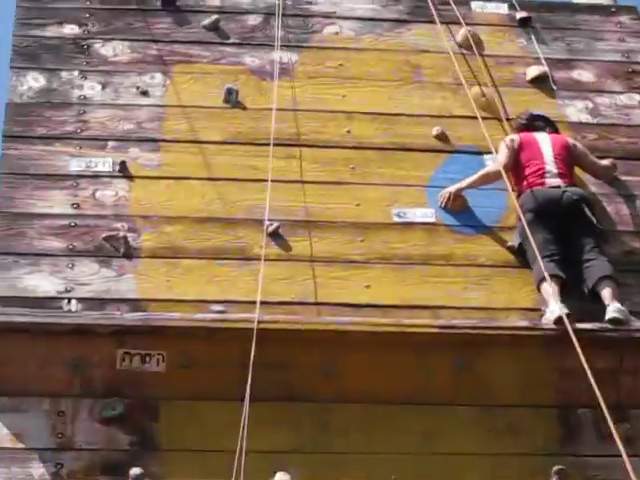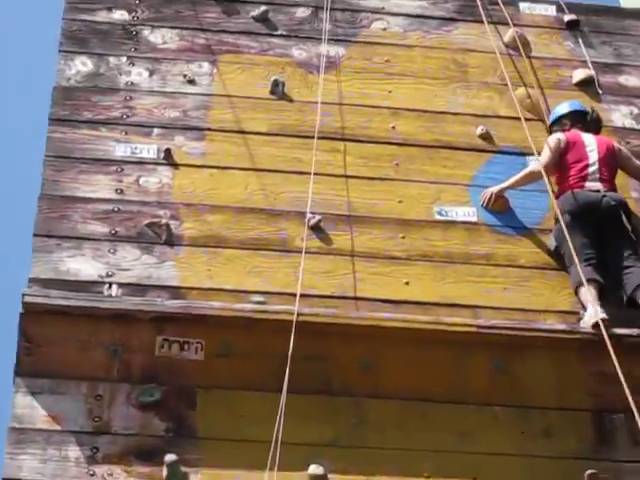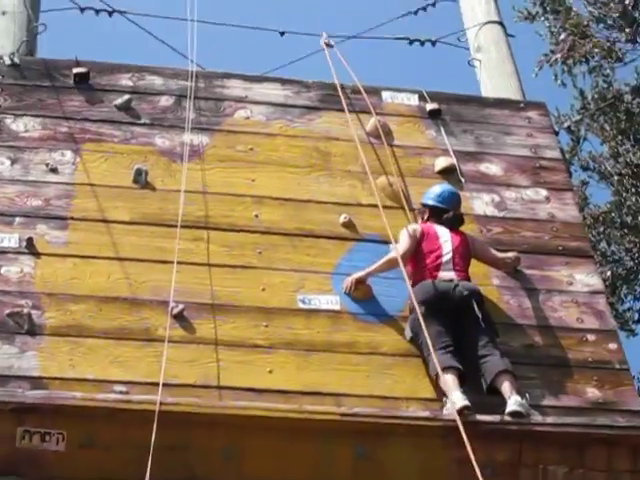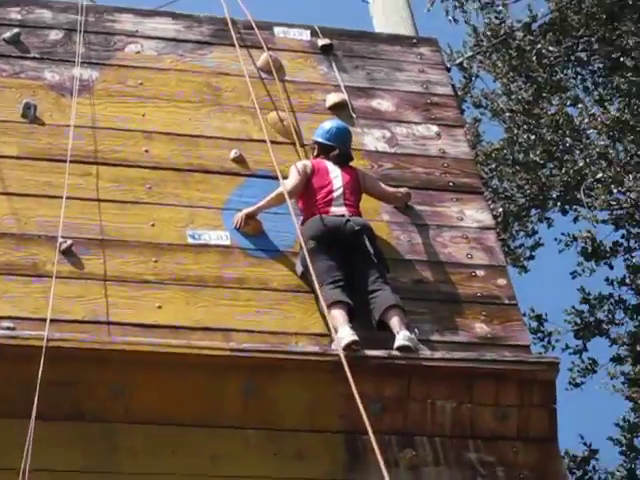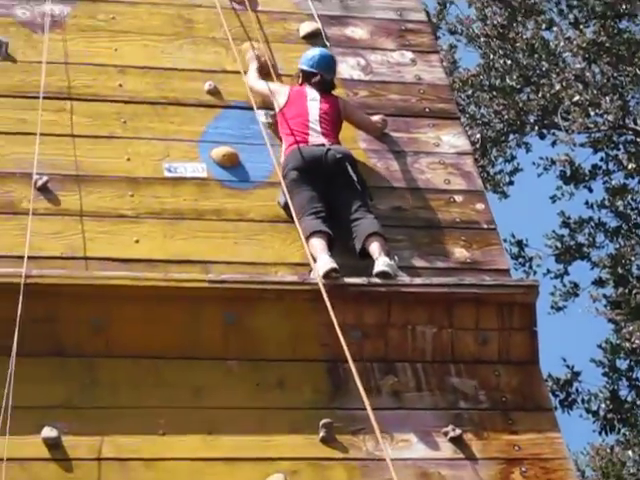
dt=0.7s
person 1, frame 1
left shoulder: (514, 140)
right shoulder: (567, 142)
left elbow: (497, 170)
right elbow: (603, 172)
left wrist: (459, 187)
right wrist: (609, 164)
left hip: (536, 199)
right hip: (573, 197)
left knee: (544, 258)
right knee: (591, 253)
left ankle: (554, 304)
right ankle: (612, 303)
person 1, frame 2
left shoulder: (559, 138)
right shoulder: (610, 144)
left elbow: (540, 169)
left wrist: (501, 187)
left hip: (575, 203)
right hip: (612, 202)
left knee: (582, 260)
left ankle: (593, 308)
person 1, frame 3
left shoulder: (414, 230)
right shoulder: (465, 238)
left elbow: (399, 256)
right elbow: (505, 262)
left wrist: (364, 274)
right wrist: (513, 258)
left hip: (428, 293)
right hip: (467, 293)
left knee: (439, 349)
right knee: (486, 348)
left ankle: (455, 396)
right ankle: (513, 396)
person 1, frame 4
left shoulder: (305, 166)
right shoulder: (357, 174)
left elbow: (289, 191)
right elbow: (397, 197)
left wrist: (255, 209)
right wrist: (403, 193)
left hip: (320, 228)
right hip: (357, 228)
left knee: (330, 283)
right knee: (376, 283)
left ankle: (344, 330)
right ankle: (402, 331)
person 1, frame 5
left shoulder: (282, 92)
right shoulder: (338, 102)
left elbow: (252, 80)
right elbow: (376, 128)
left wrist: (254, 64)
right wrist: (379, 120)
left hip: (300, 158)
right hip: (337, 156)
left knee: (310, 214)
right knee: (358, 212)
left ankle: (323, 258)
right ankle: (382, 258)
